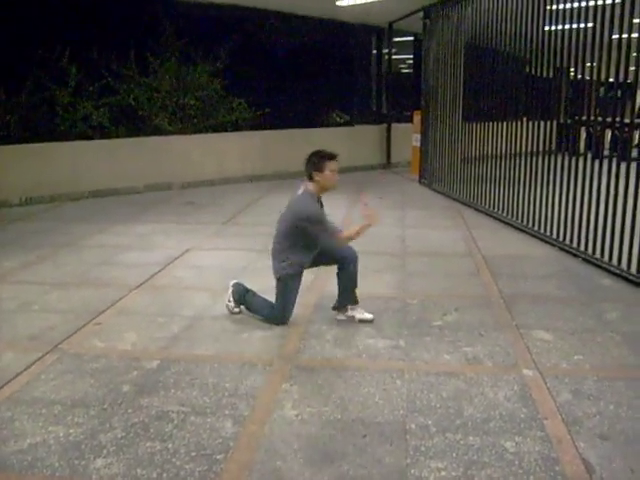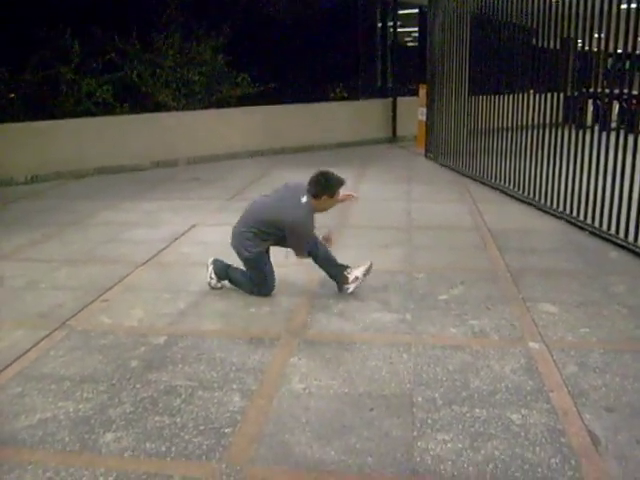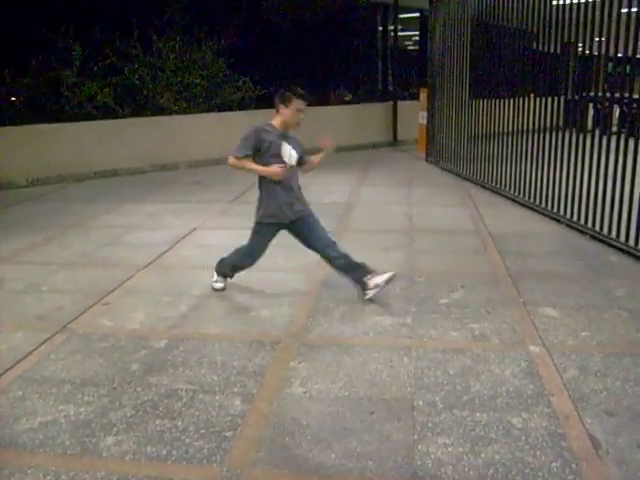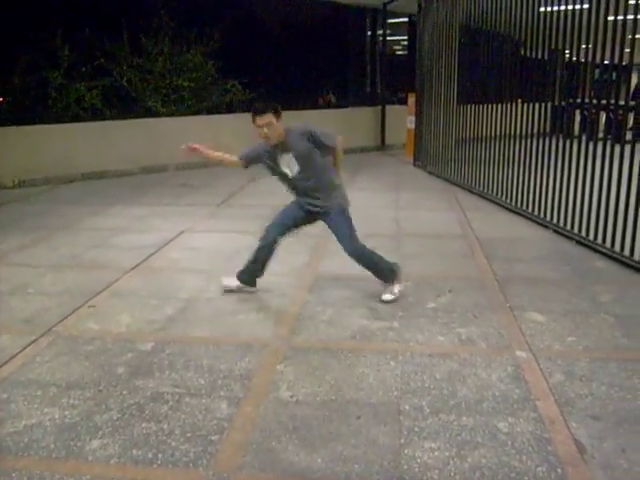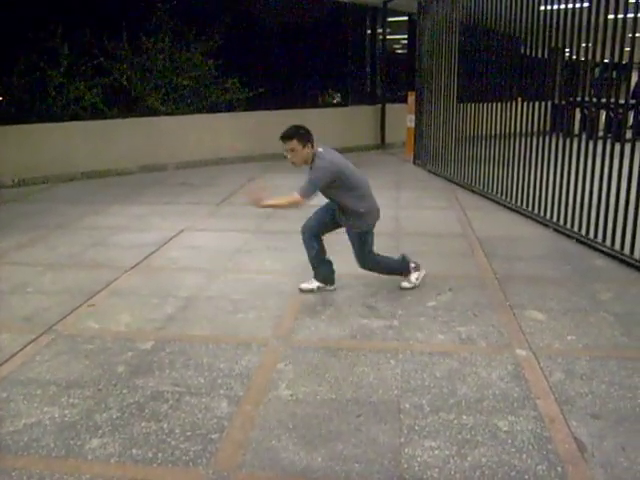
dt=0.5s
person 1, frame 1
left shoulder: (310, 192)
right shoulder: (308, 207)
right elbow: (339, 239)
right wrist: (366, 223)
left hip: (308, 250)
right hip: (289, 261)
left knee: (349, 256)
right knee: (279, 318)
left ankle: (346, 307)
right ankle: (239, 293)
person 1, frame 2
left shoulder: (303, 189)
right shoulder: (302, 221)
right elbow: (300, 252)
left wrist: (340, 199)
right wrist: (323, 244)
left hip: (262, 227)
right hip: (248, 238)
left knee: (309, 240)
right knee: (265, 288)
left ankle: (343, 277)
right ankle: (220, 269)
person 1, frame 3
left shoulder: (291, 140)
right shoulder: (259, 133)
left elbow: (307, 165)
right elbow: (234, 160)
left wrist: (325, 153)
right wrist: (264, 170)
left hip: (297, 208)
right hip: (271, 211)
left knee: (327, 247)
right knee: (250, 255)
left ankle: (365, 281)
right ankle: (223, 270)
person 1, frame 4
left shoulder: (302, 133)
right shoulder: (262, 149)
left elbow: (335, 145)
right elbow: (236, 162)
left wrist: (333, 176)
right wrist: (203, 151)
left hip: (331, 199)
right hip: (303, 202)
left knee: (352, 246)
right knee: (269, 237)
left ankle: (390, 277)
right ankle: (246, 280)
person 1, frame 5
left shoulder: (323, 167)
right shoulder: (320, 153)
left elbow: (298, 200)
left wrist: (264, 203)
left hip: (361, 212)
right hip: (341, 204)
left knee: (365, 260)
right knee: (309, 231)
left ankle: (410, 268)
right ankle: (324, 279)
